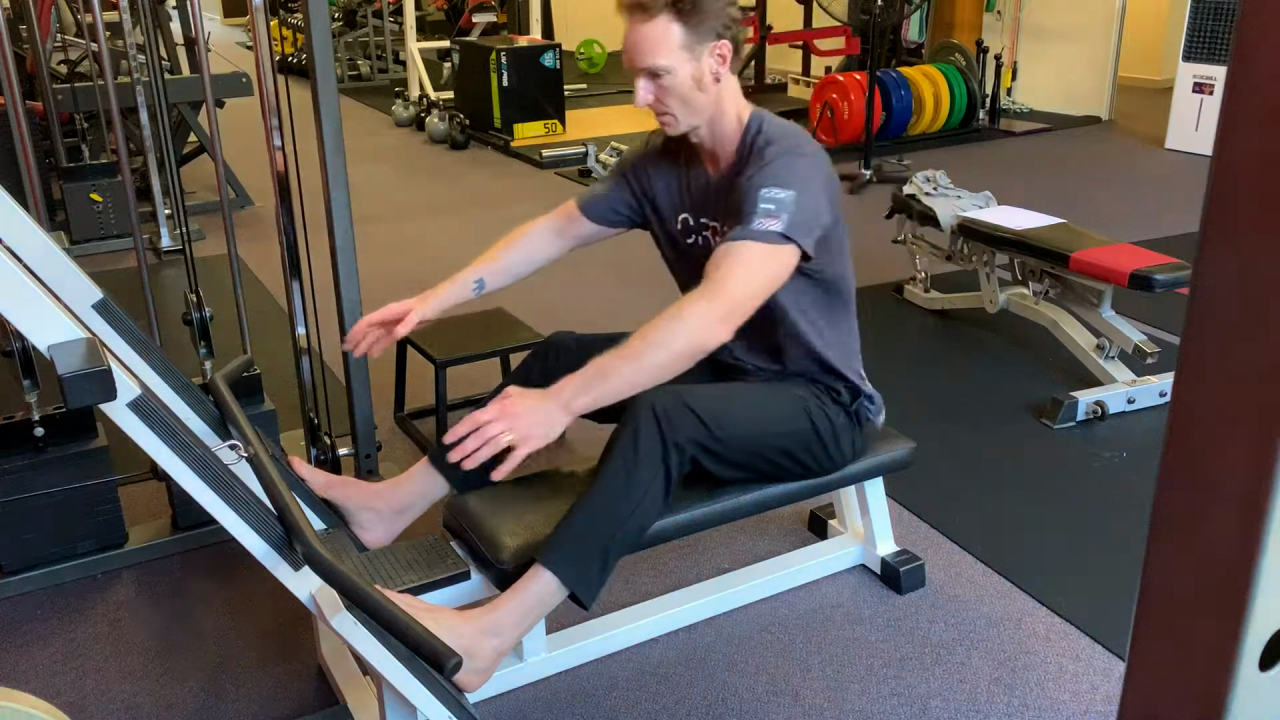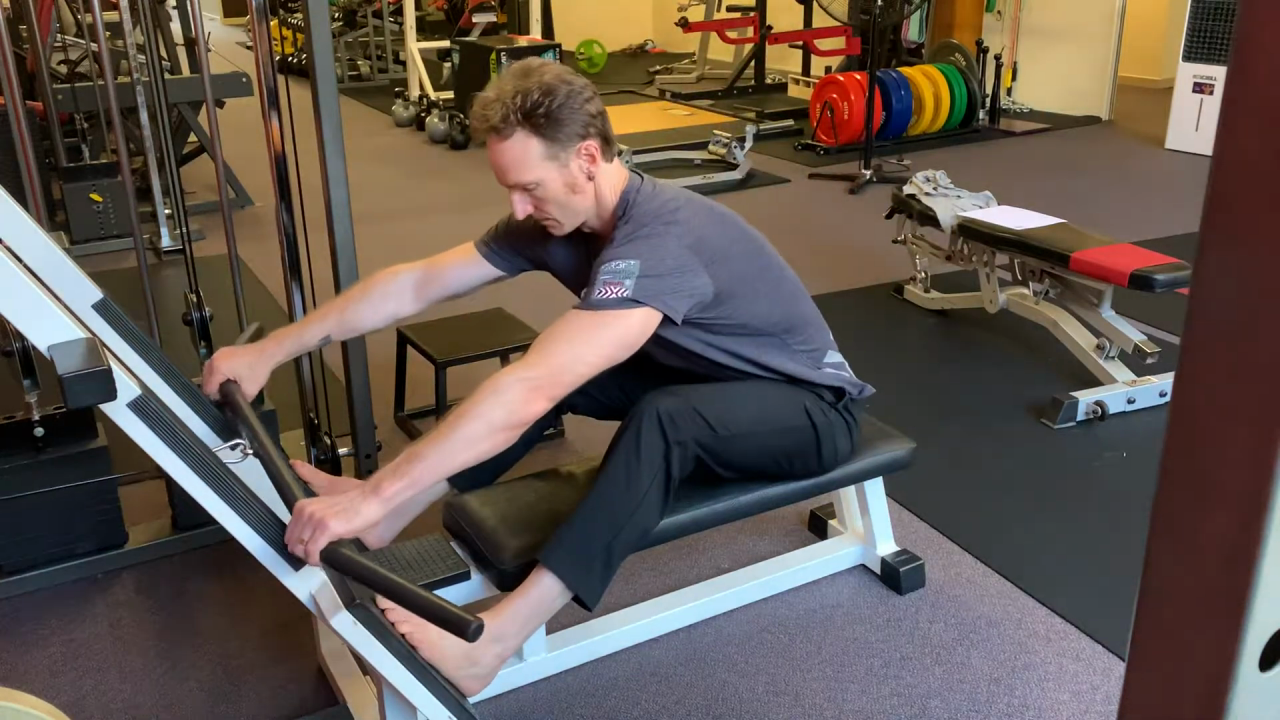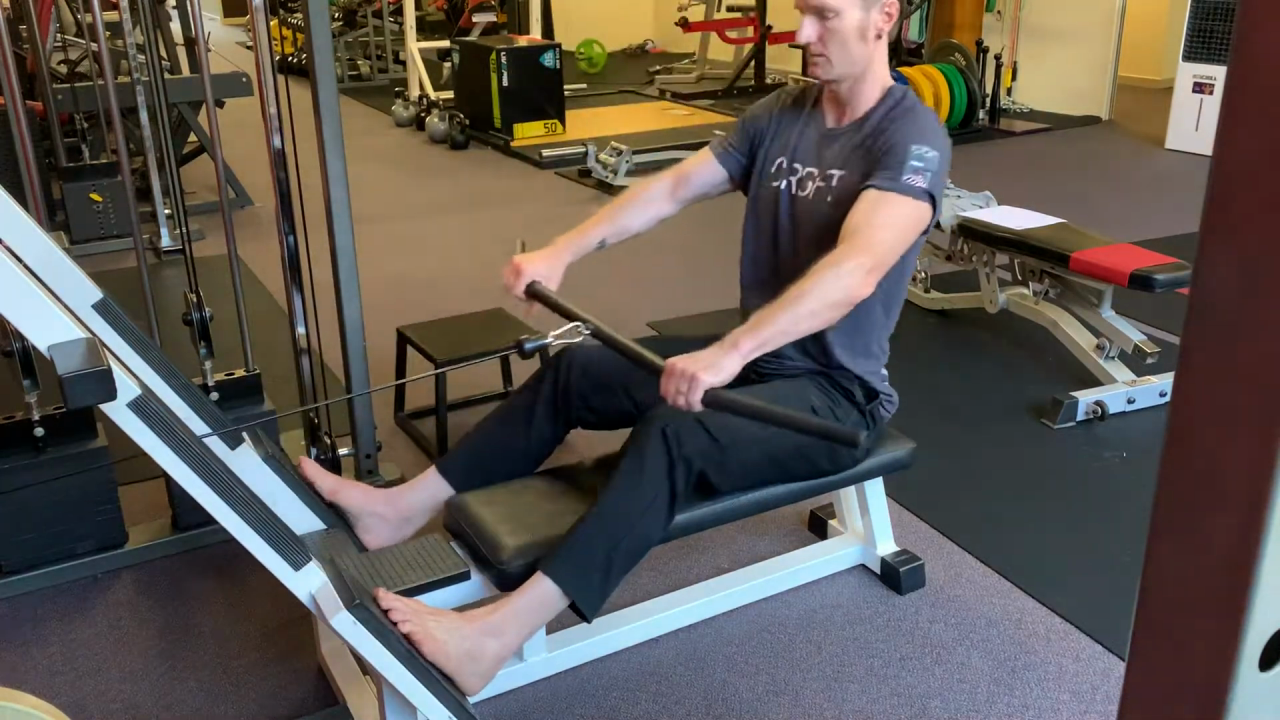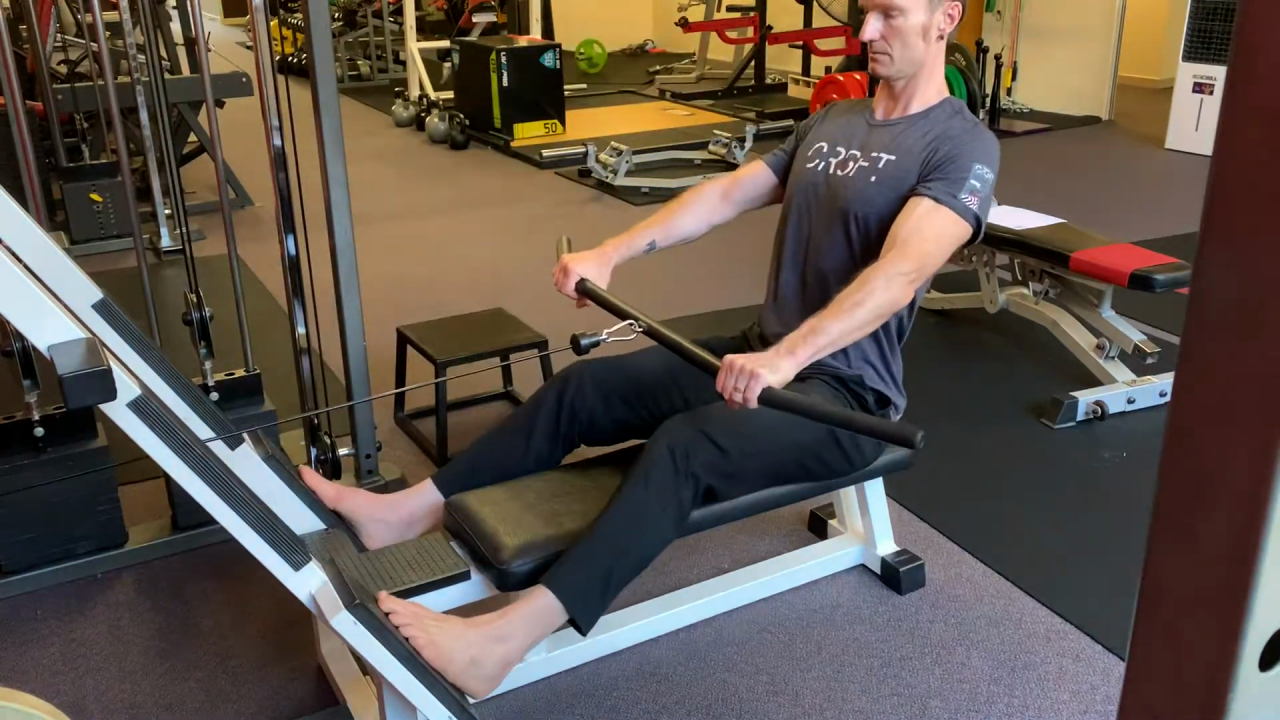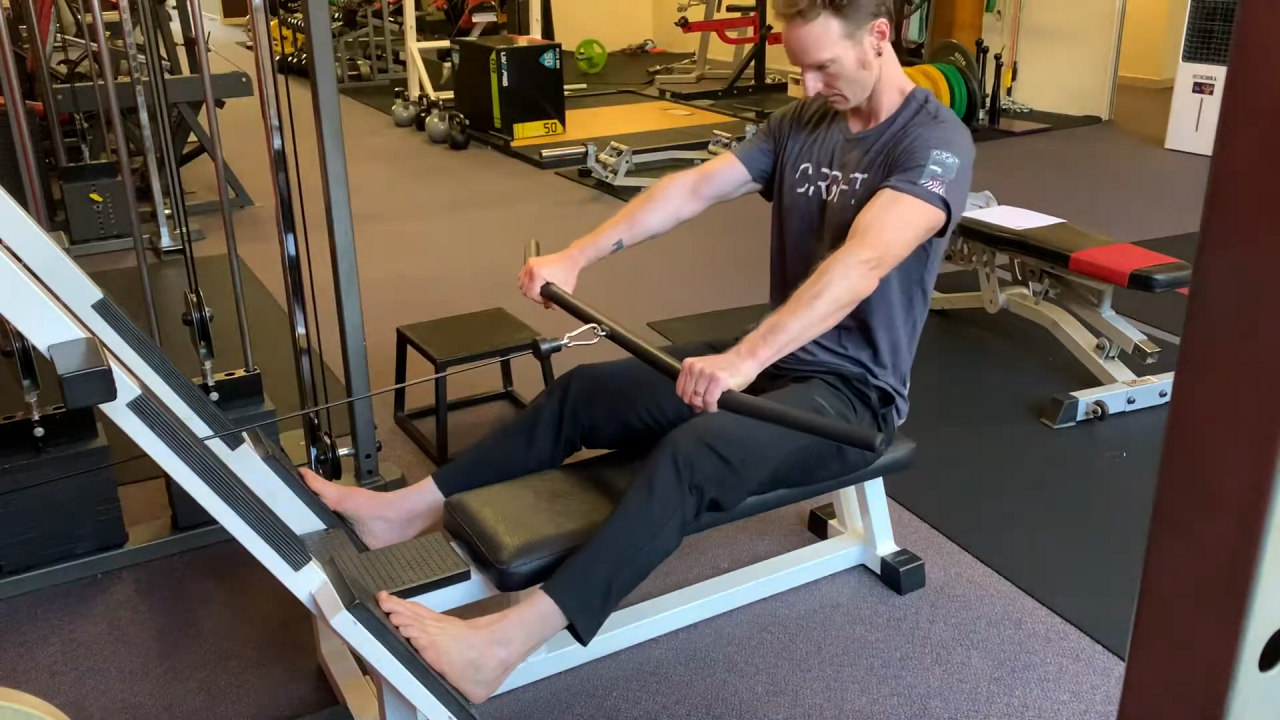
dt=1s
person 1, frame 1
left shoulder: (785, 167)
right shoulder: (664, 160)
left elbow: (712, 316)
right elbow: (556, 229)
left wrist: (561, 405)
right wrist: (440, 296)
left hip: (820, 402)
right hip: (730, 366)
left knee: (664, 417)
right knee: (561, 355)
left ankle: (495, 630)
right ankle: (392, 502)
person 1, frame 2
left shoulder: (659, 239)
right shoulder: (555, 218)
left elbow: (528, 394)
right elbow: (416, 285)
left wrist: (372, 496)
right wrist: (267, 352)
left hip: (808, 405)
right hip: (712, 370)
left knee: (664, 418)
right knee: (548, 373)
left ankle: (490, 638)
right ankle: (392, 516)
person 1, frame 3
left shoulder: (910, 136)
right shoulder: (781, 114)
left elbow: (854, 271)
right elbow: (673, 188)
left wrist: (726, 355)
right wrist: (561, 253)
left hip: (838, 394)
right hip: (763, 356)
left knee: (674, 431)
right knee: (575, 370)
left ankle: (498, 634)
right ankle: (402, 506)
person 1, frame 4
left shoulder: (961, 146)
right shoulder: (832, 121)
left elbow: (897, 275)
right elbow: (726, 195)
left wrist: (784, 360)
right wrist: (609, 254)
left hip: (846, 393)
right hip: (762, 353)
left knee: (684, 446)
right knee: (581, 389)
left ankle: (503, 640)
right ankle: (406, 512)
person 1, frame 5
left shoulder: (935, 143)
right shoulder: (802, 122)
left elbow: (859, 266)
right elbow: (693, 189)
left wrist: (743, 361)
right wrist: (574, 258)
left hip: (853, 392)
right hip: (777, 358)
left knee: (690, 455)
right knee: (584, 393)
left ankle: (503, 643)
right ankle: (408, 510)
